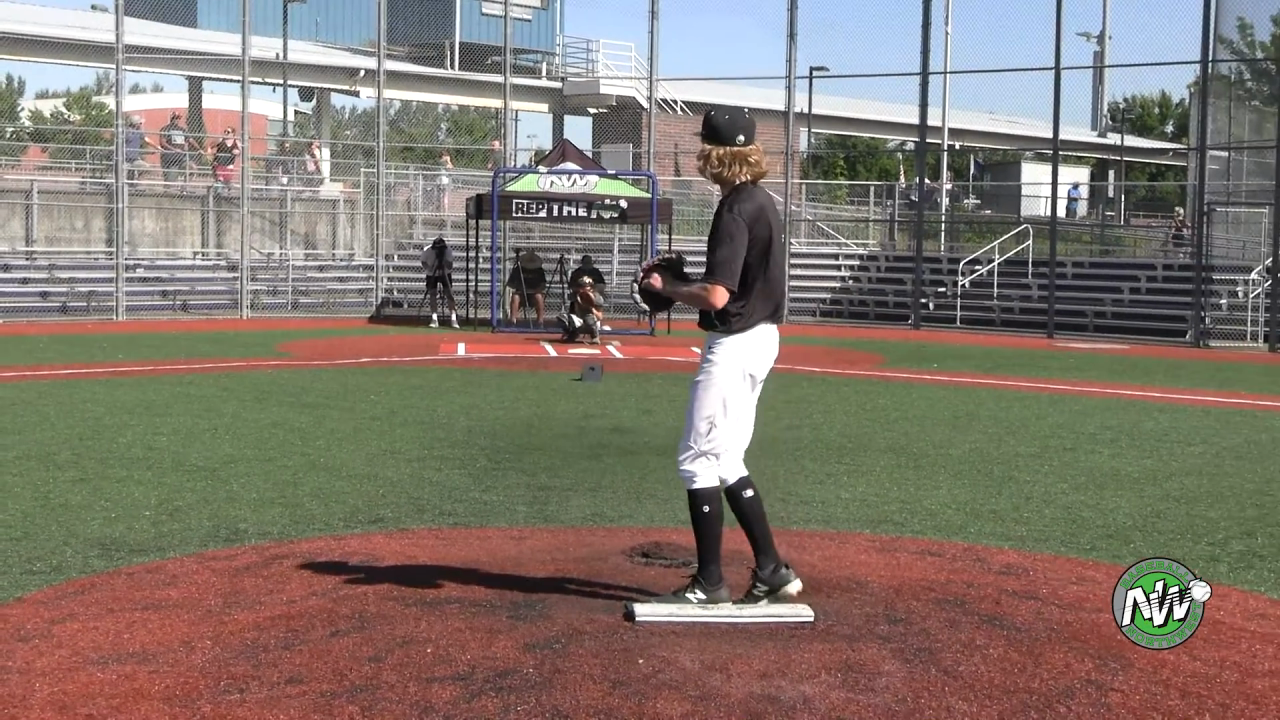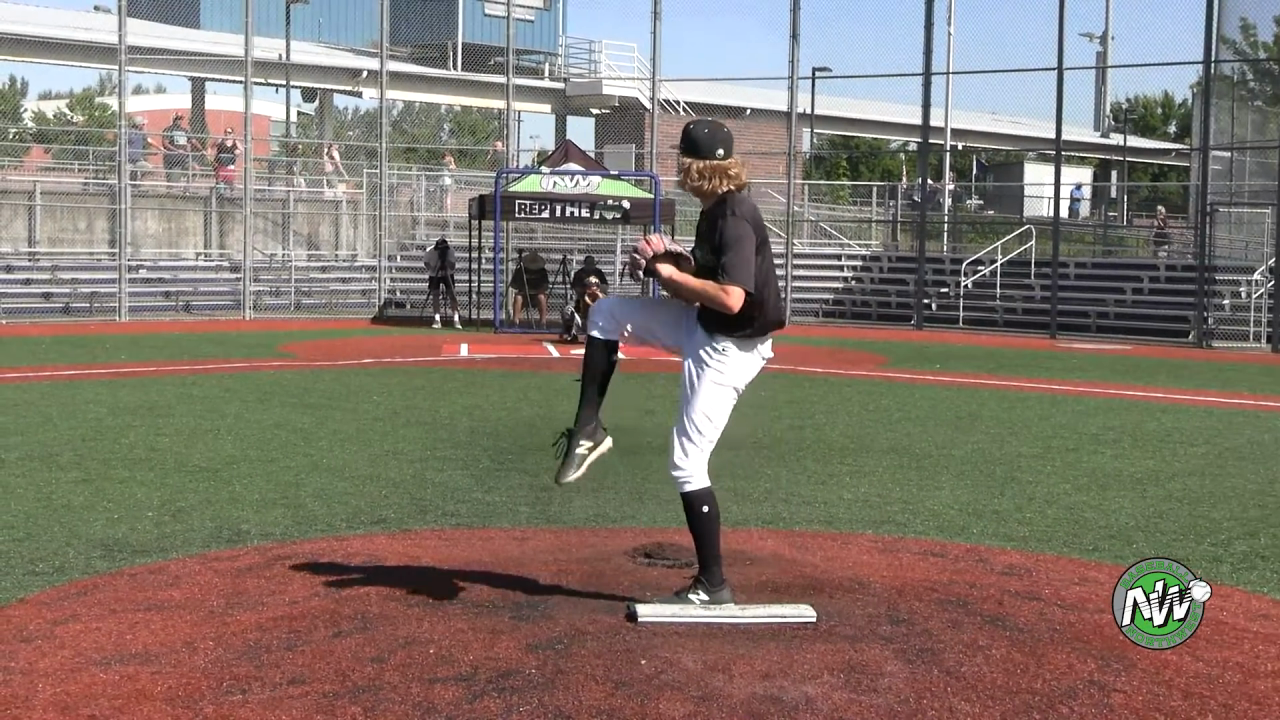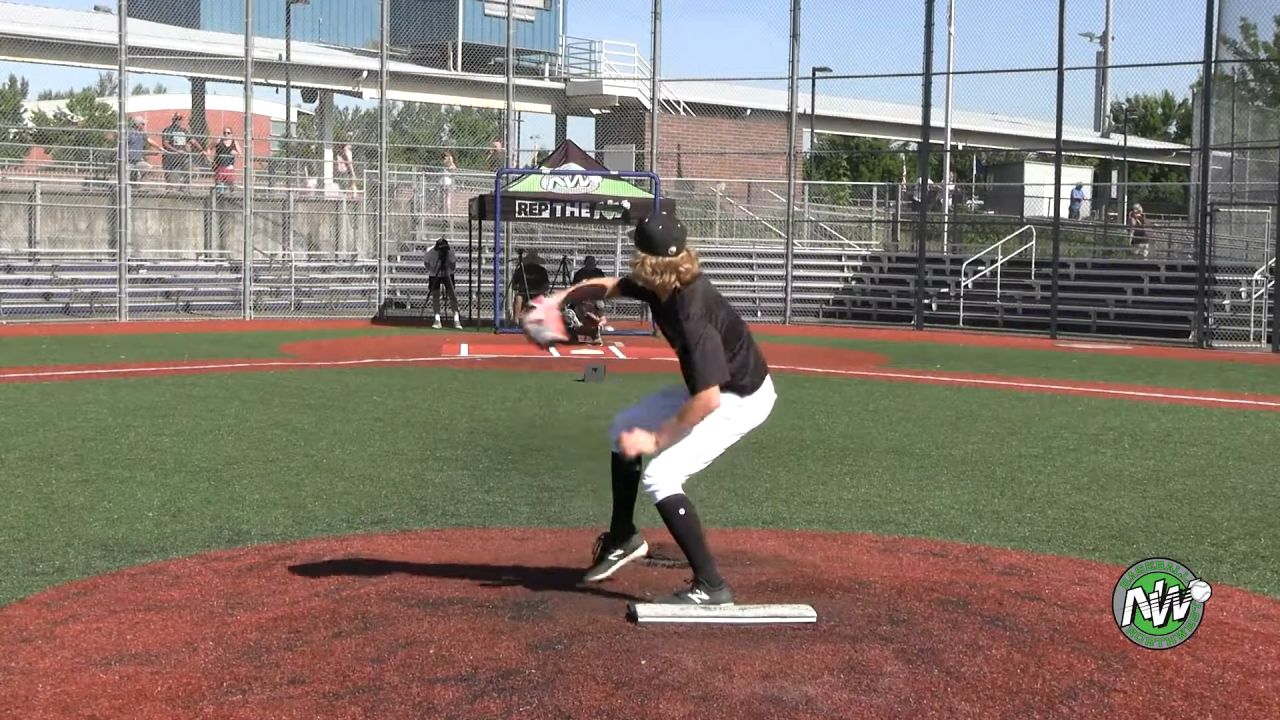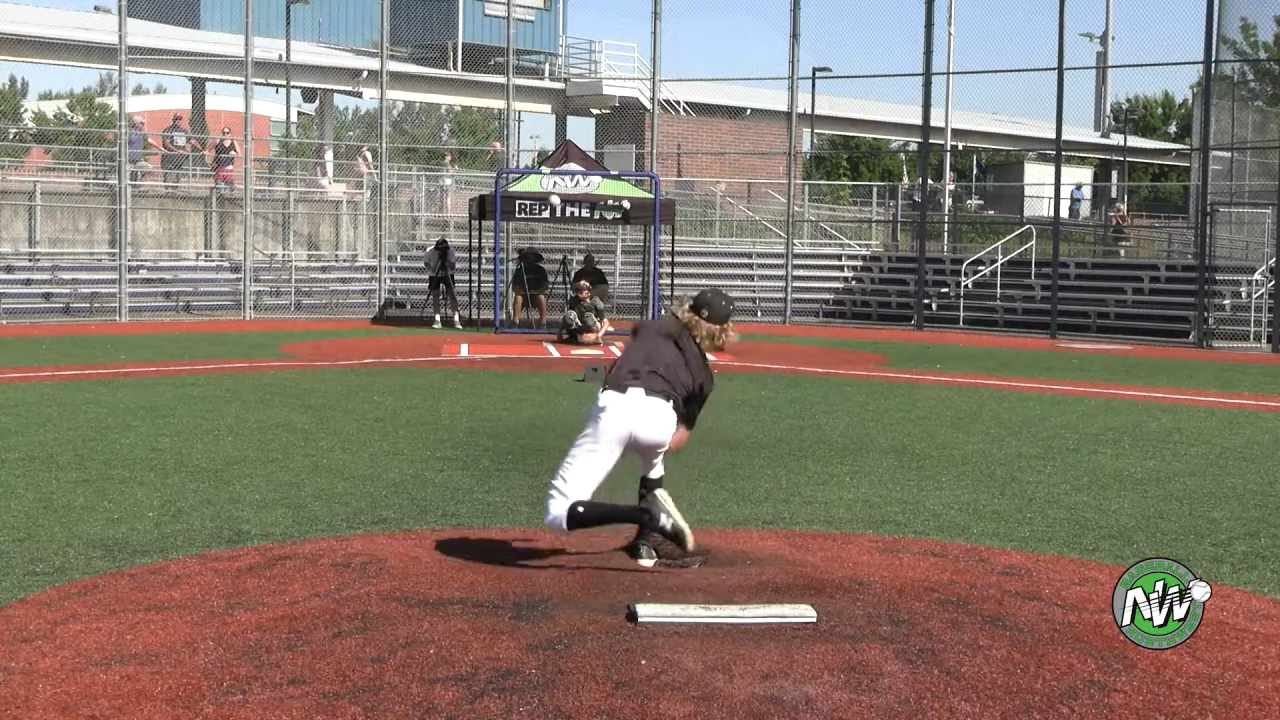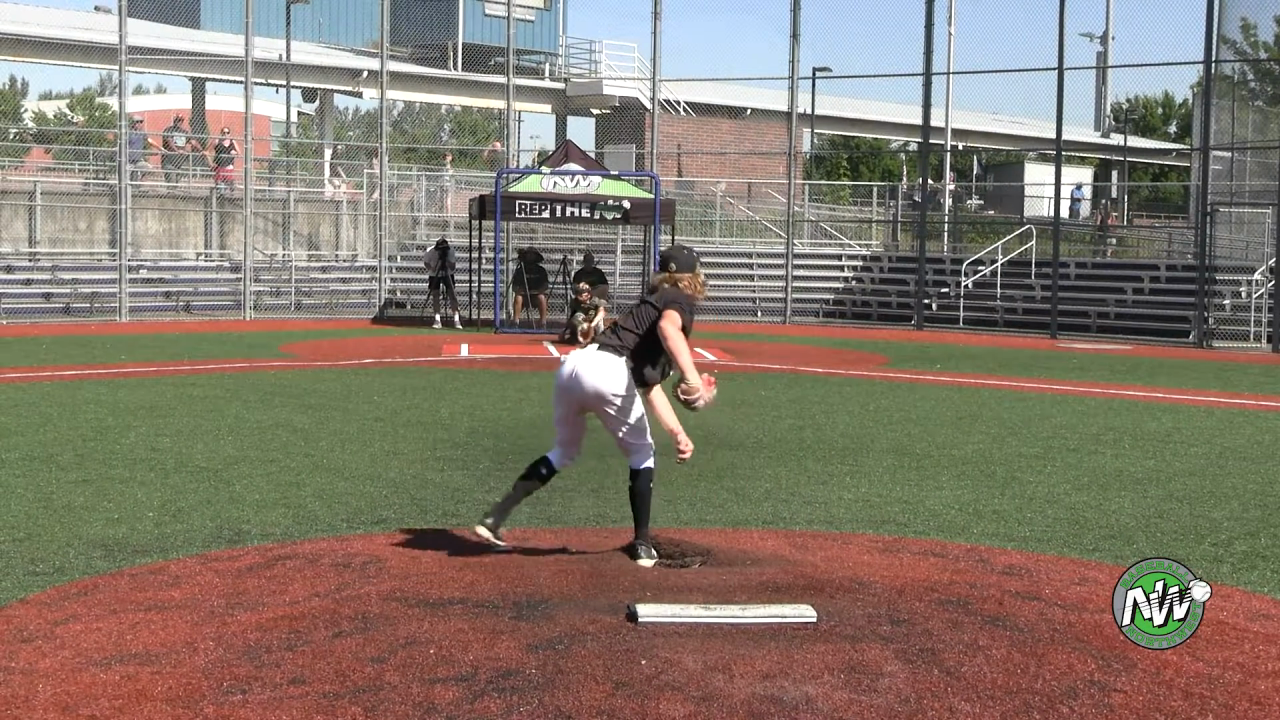
dt=0.5s
person 1, frame 1
left shoulder: (736, 210)
right shoulder: (761, 202)
left elbow: (715, 295)
left wrist: (666, 286)
right wrist: (681, 284)
left hip: (734, 345)
right hip: (756, 339)
left knee: (696, 461)
right knee: (725, 462)
left ankle: (710, 584)
right ankle: (772, 570)
person 1, frame 2
left shoulder: (735, 219)
right shoulder: (713, 212)
left elbow: (731, 298)
left wrist: (672, 275)
right wrist: (661, 266)
left hip: (730, 349)
right hip: (703, 330)
left knee: (687, 465)
right knee: (606, 312)
left ankle: (712, 585)
right ankle: (587, 431)
person 1, frame 3
left shoulder: (694, 313)
right shoulder: (656, 286)
left elbow: (707, 397)
right elbow: (610, 286)
left wrist: (656, 440)
right wrist: (560, 297)
left hip: (739, 400)
right hip: (712, 387)
left knee: (660, 478)
right knee: (625, 426)
left ankle: (711, 586)
right ankle: (622, 538)
person 1, frame 4
left shoulder: (658, 325)
right shoulder: (700, 370)
right elbow: (677, 442)
left hip: (616, 407)
right hip: (657, 414)
left knee: (559, 515)
right knee: (653, 460)
left ankle: (649, 515)
right ankle: (644, 542)
person 1, frame 5
right shoulder: (681, 303)
left elbow: (651, 389)
right elbow: (667, 326)
left wrist: (678, 433)
right wrist: (691, 374)
left hip: (573, 365)
right hip: (611, 373)
left knee: (563, 452)
right knee: (641, 454)
left ankle: (495, 518)
right ankle: (643, 543)
